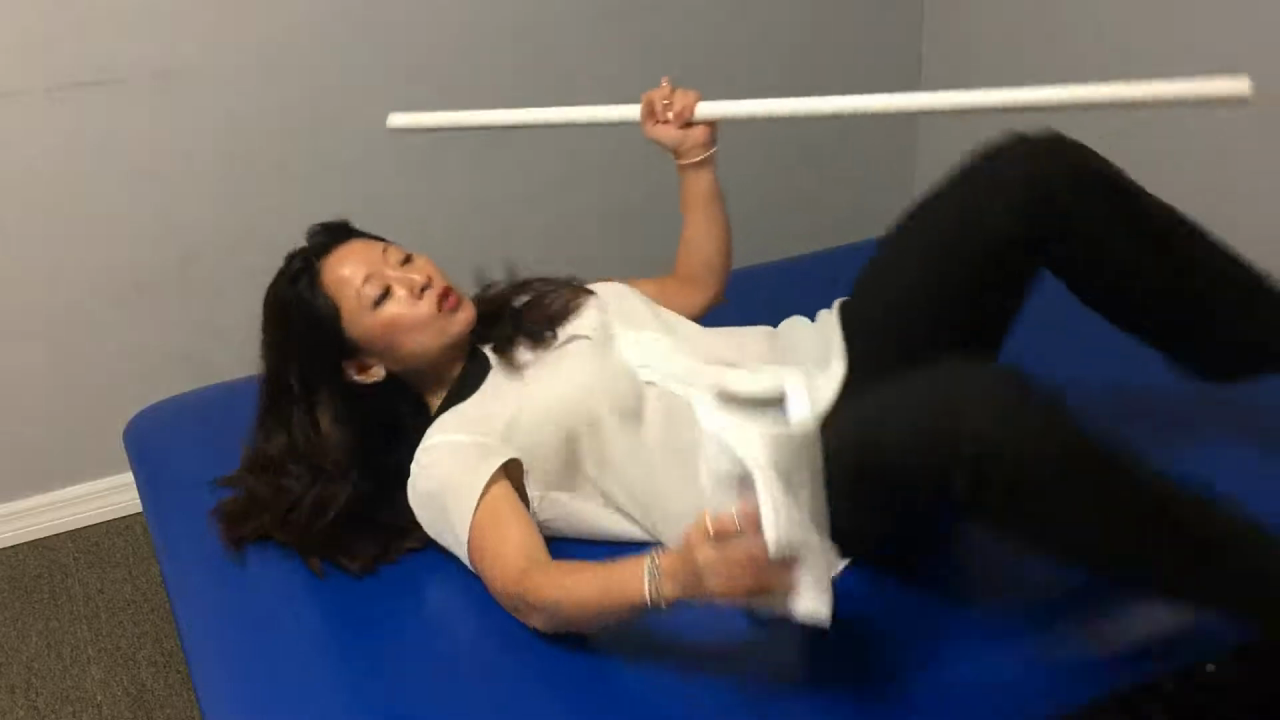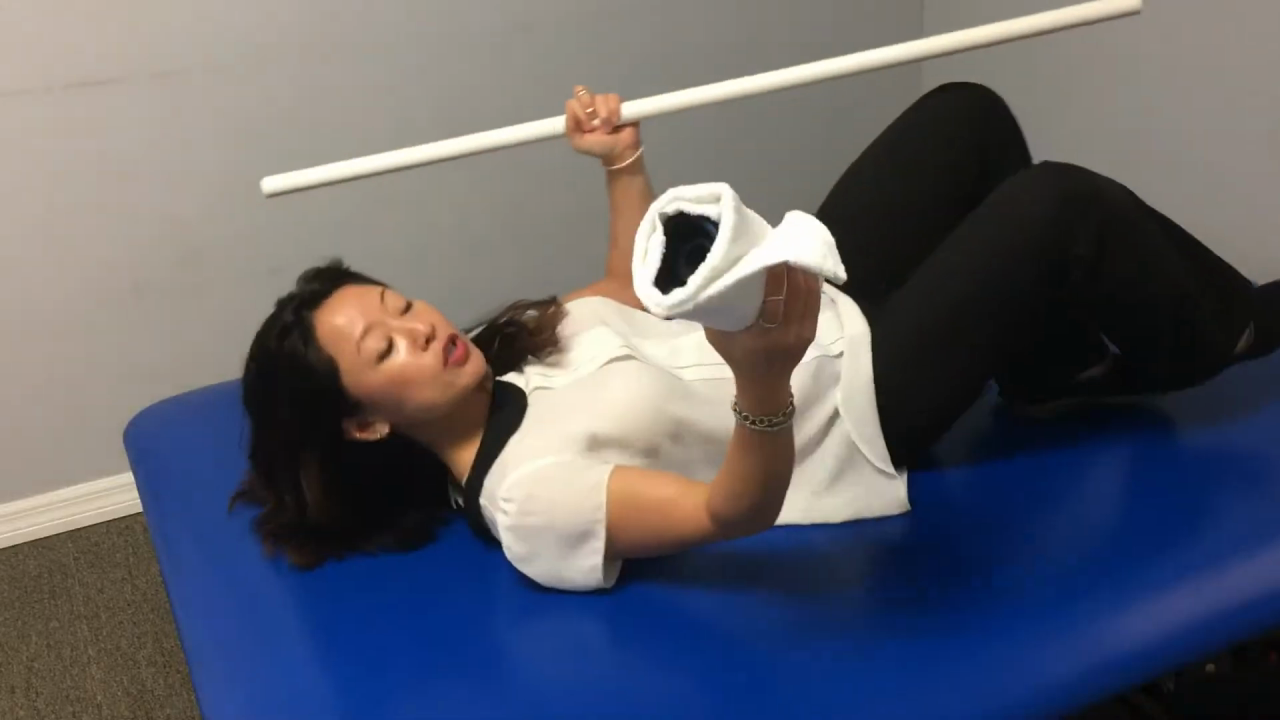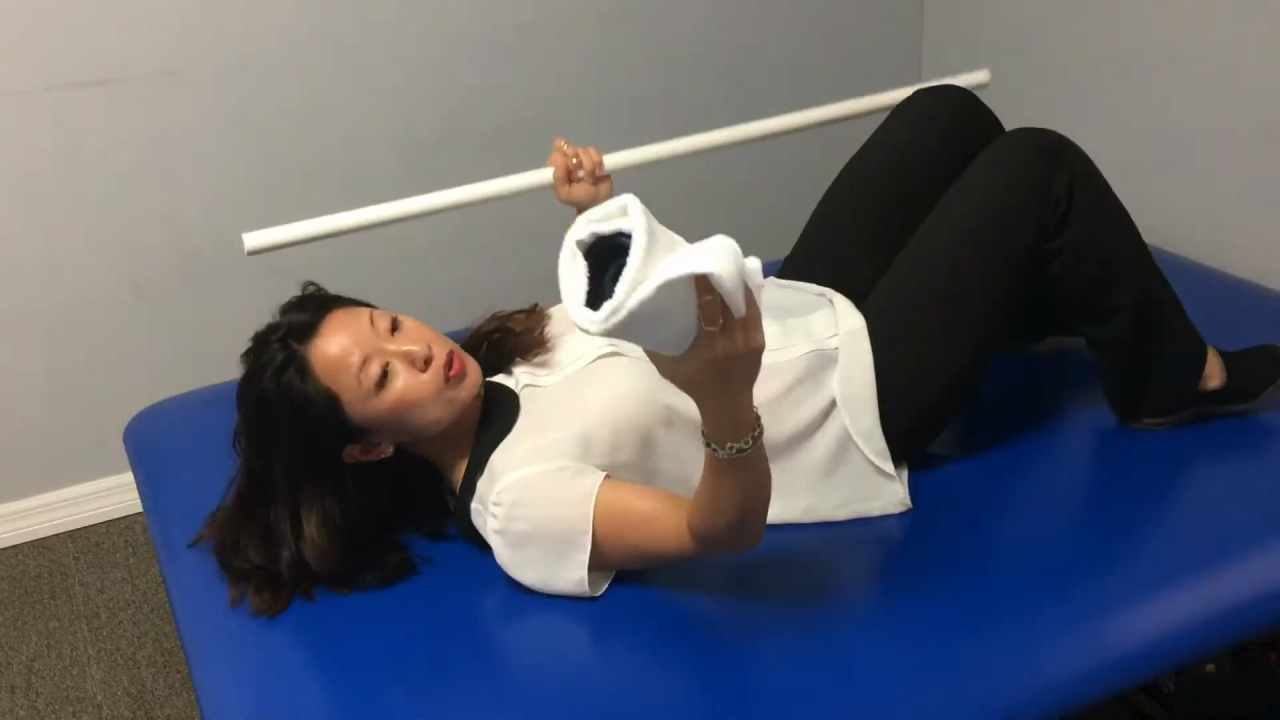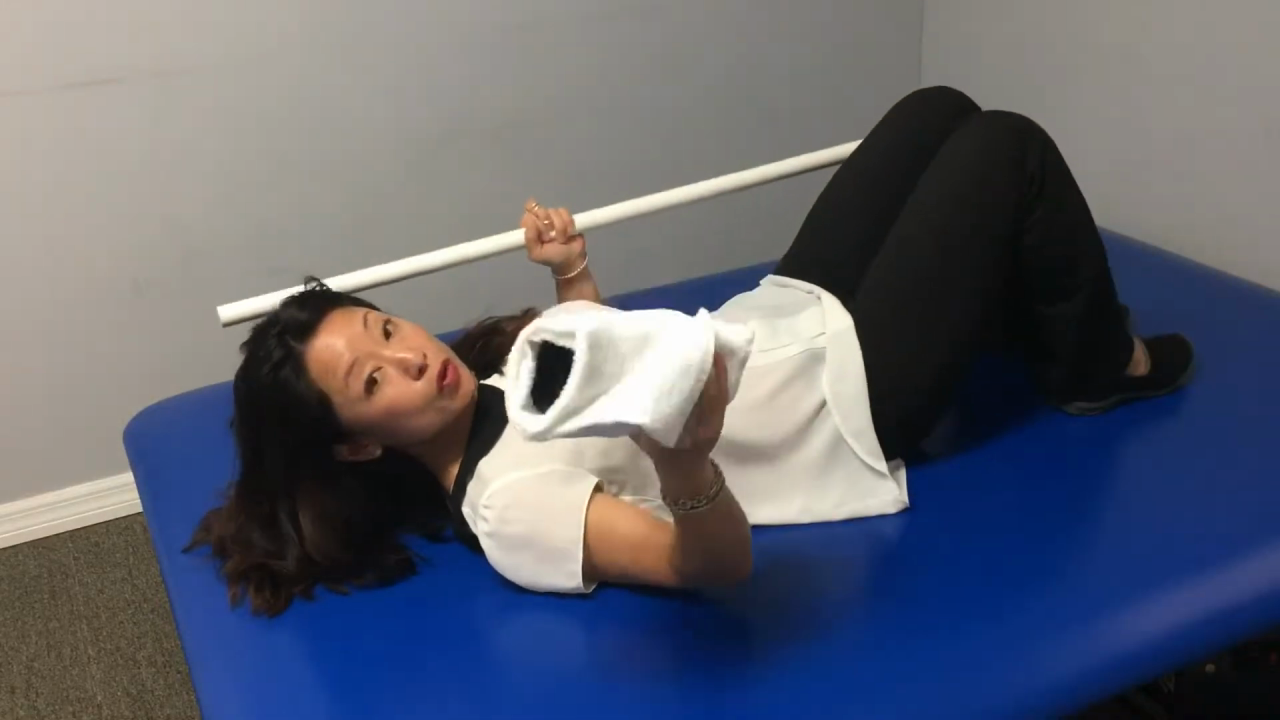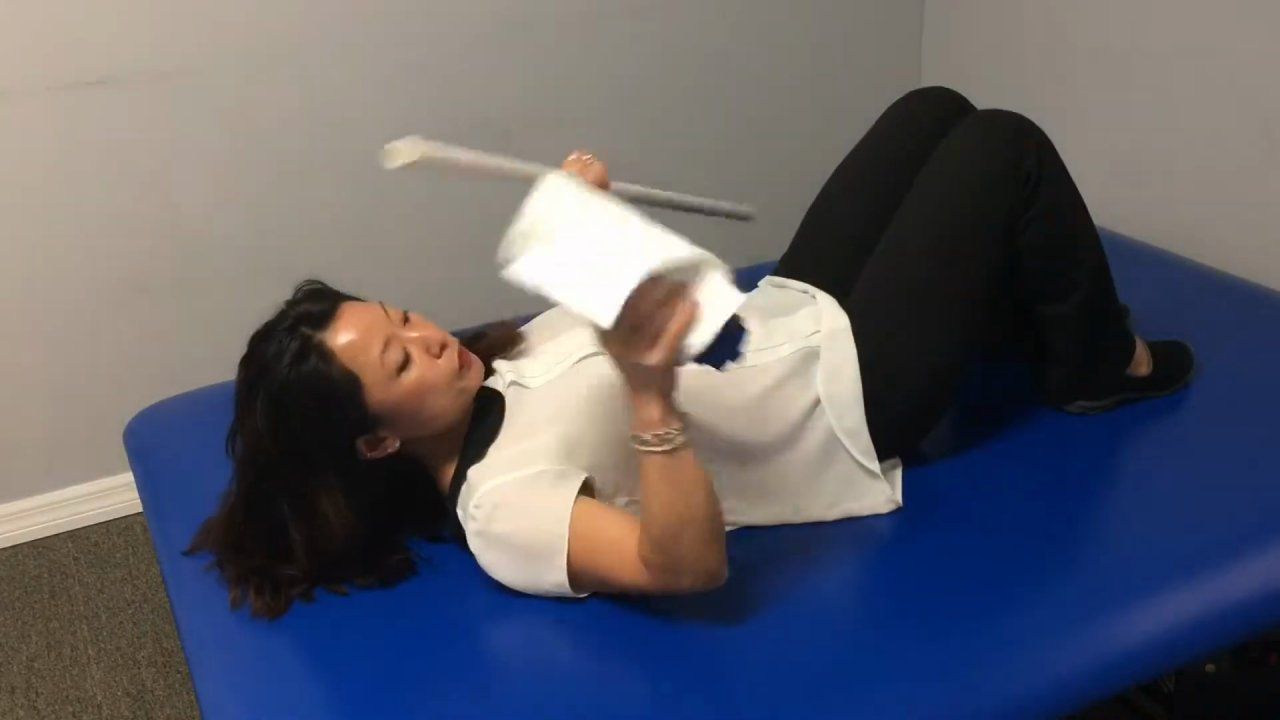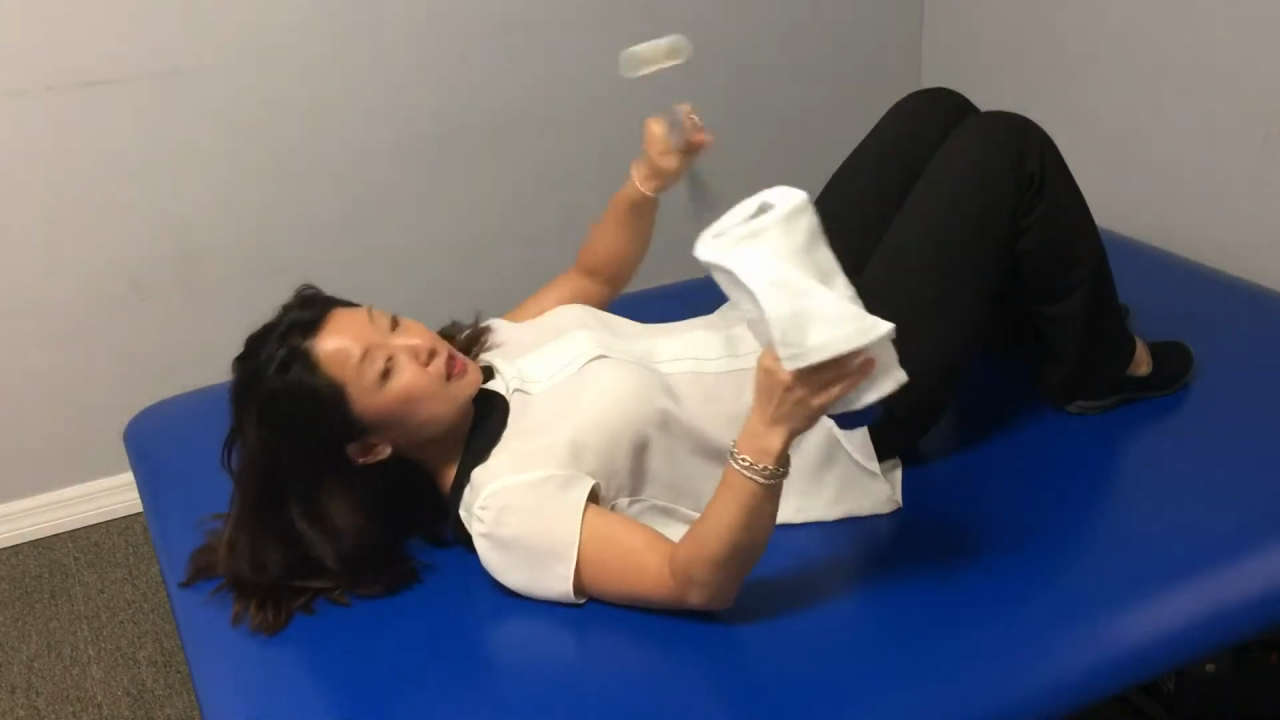
dt=0.7s
person 1, frame 1
left shoulder: (535, 312)
right shoulder: (446, 457)
left elbow: (697, 287)
right elbow: (536, 594)
left wrist: (694, 160)
right wrist: (676, 572)
left hip: (835, 354)
right hip: (820, 484)
left knee: (1038, 171)
right knee: (980, 415)
person 1, frame 2
left shoulder: (501, 347)
right shoulder: (524, 493)
left elbow: (635, 288)
right elbow: (731, 512)
left wrist: (625, 164)
right wrist: (764, 381)
left hip: (826, 320)
right hip: (860, 405)
left knee: (966, 114)
right knee: (1063, 205)
left ankle: (1057, 365)
person 1, frame 3
left shoulder: (487, 360)
right shoulder: (516, 503)
right elbow: (724, 528)
left wrist: (594, 216)
right wrist: (727, 404)
left hip: (804, 315)
right hip: (864, 398)
left knee: (949, 114)
right knee: (1040, 167)
left ankle: (1045, 305)
right ankle: (1167, 379)
person 1, frame 4
left shoulder: (489, 368)
right shoulder: (507, 506)
right elbow: (715, 562)
left wrist: (573, 276)
right wrist: (683, 462)
left hip: (790, 314)
right hip: (859, 395)
left knee: (941, 113)
right knee: (1008, 148)
left ankle: (1038, 318)
right ankle: (1099, 366)
person 1, frame 5
left shoulder: (479, 374)
right shoulder: (499, 508)
right elbow: (687, 564)
right wrist: (650, 398)
left hip: (792, 317)
right hip: (853, 394)
left knee: (935, 112)
right knee: (1004, 147)
left ankle: (1035, 326)
right ankle: (1098, 368)
person 1, frame 6
left shoulder: (482, 357)
right shoulder: (505, 508)
left elbow: (592, 276)
right elbow: (699, 584)
left wrist: (646, 185)
right wrist: (770, 431)
right hip: (860, 401)
left knee: (939, 111)
right knee: (1009, 149)
left ankle: (1034, 323)
right ankle: (1099, 367)
